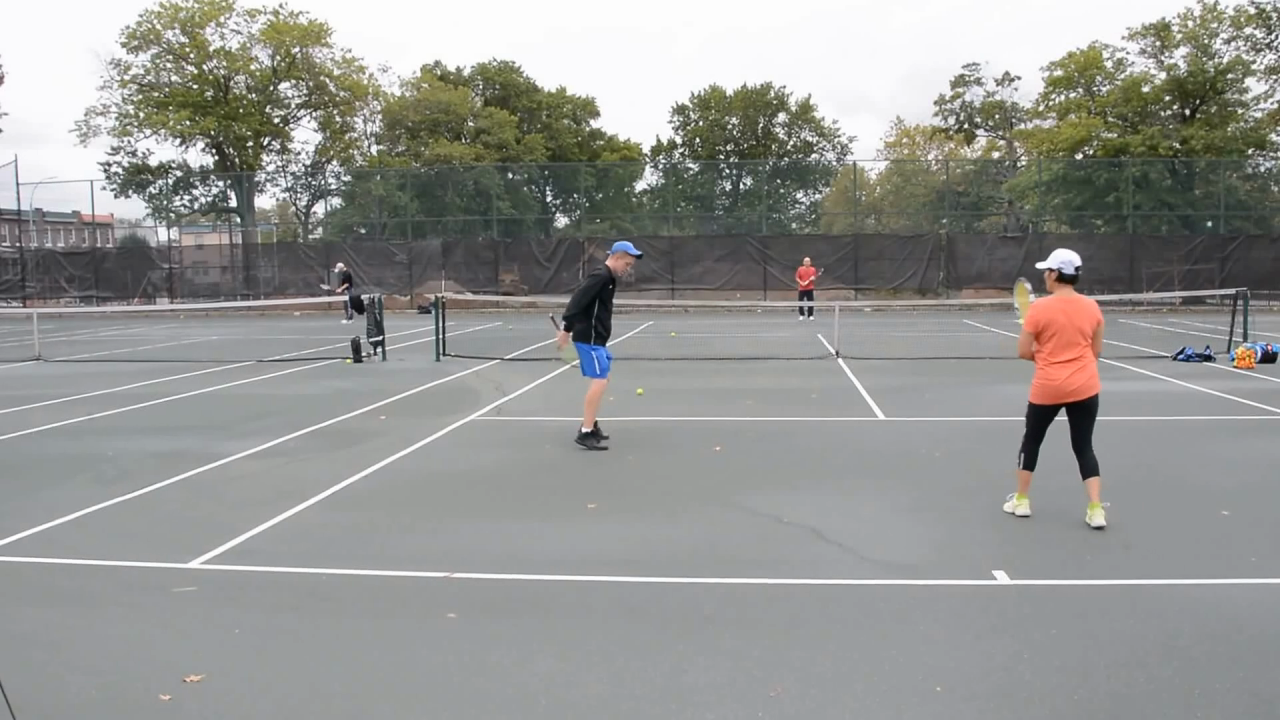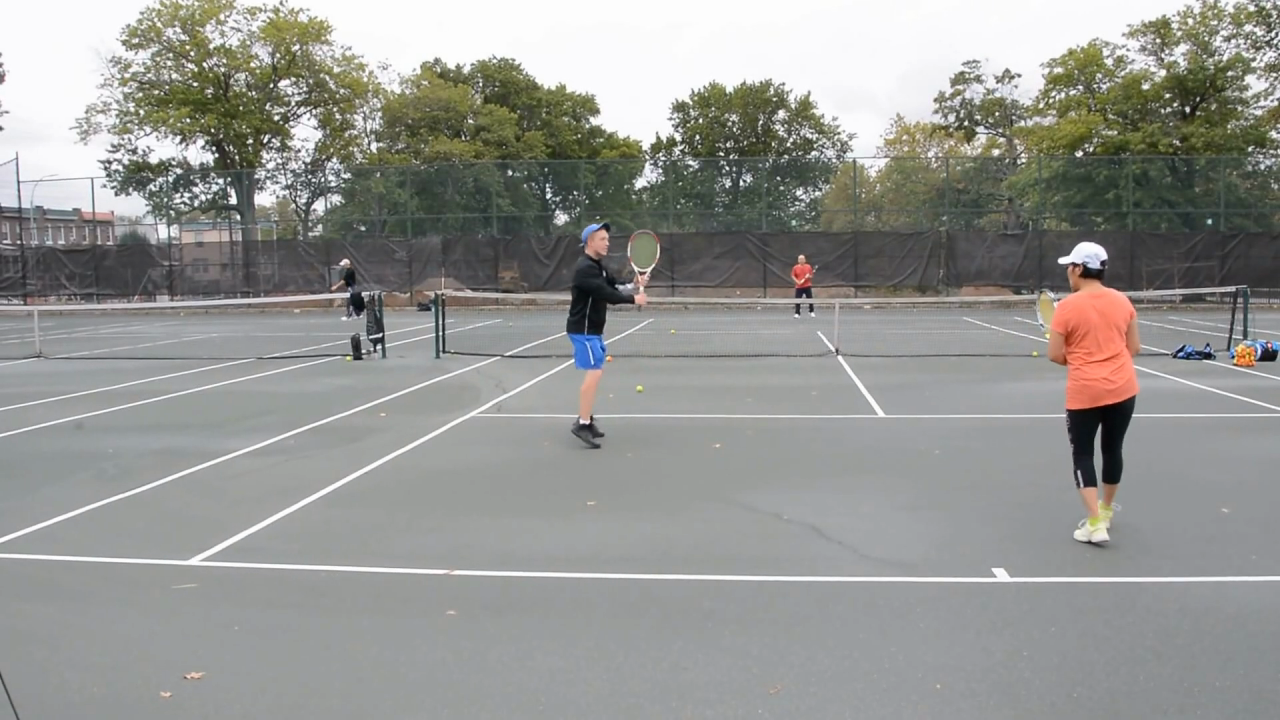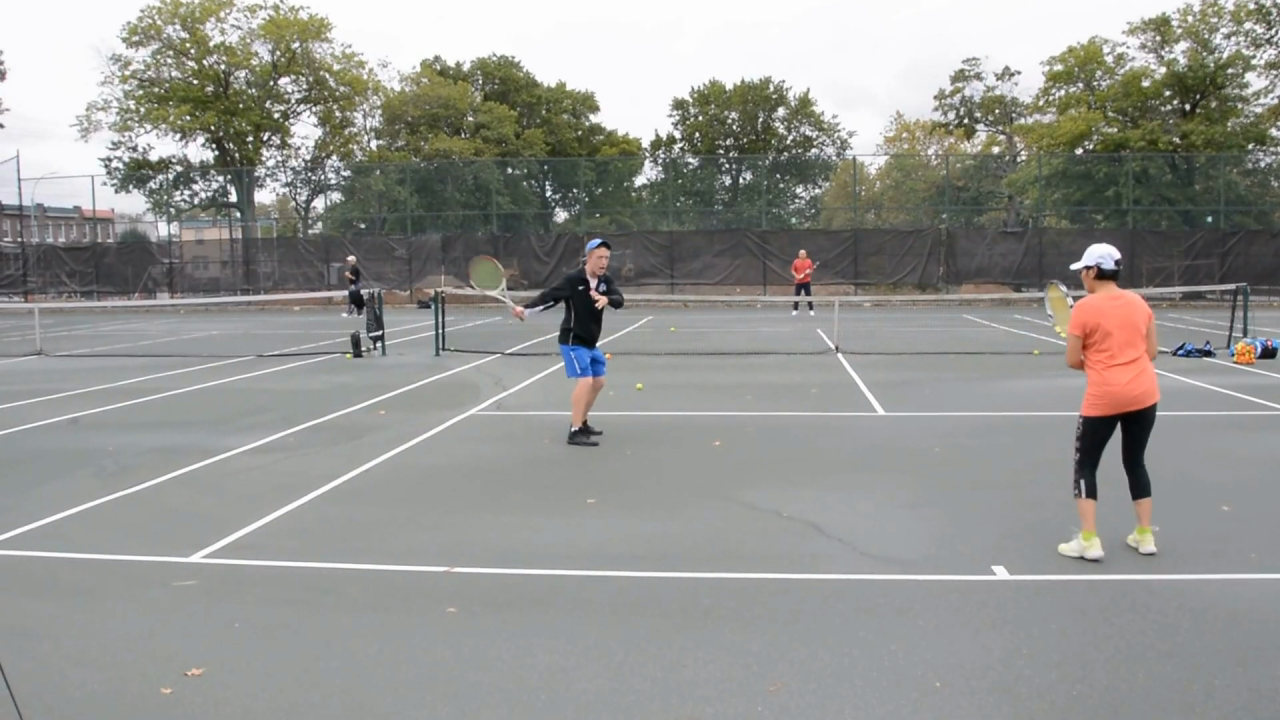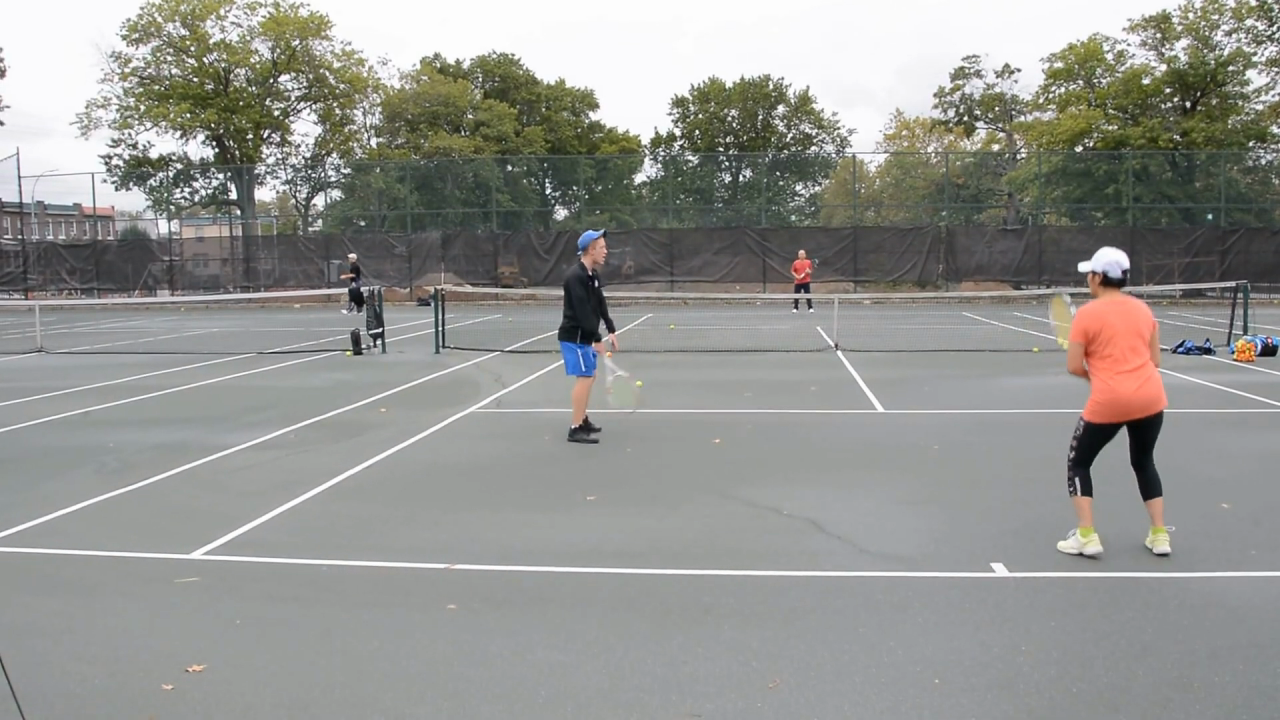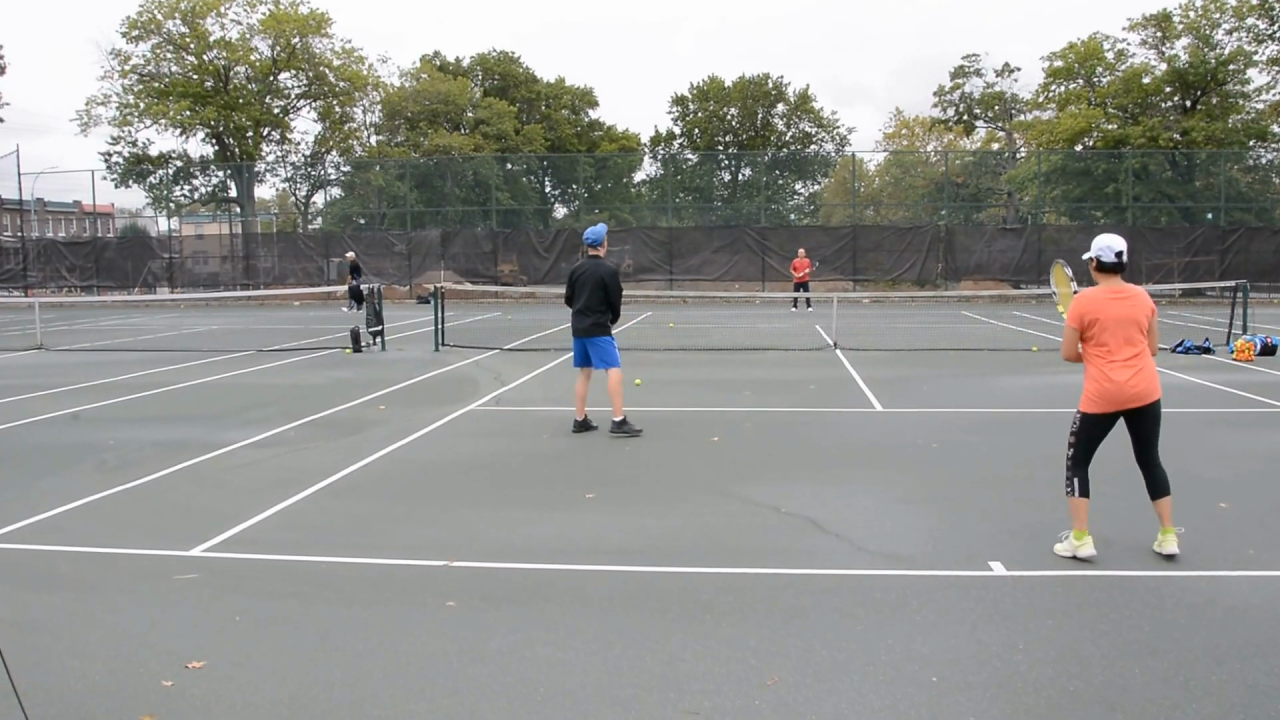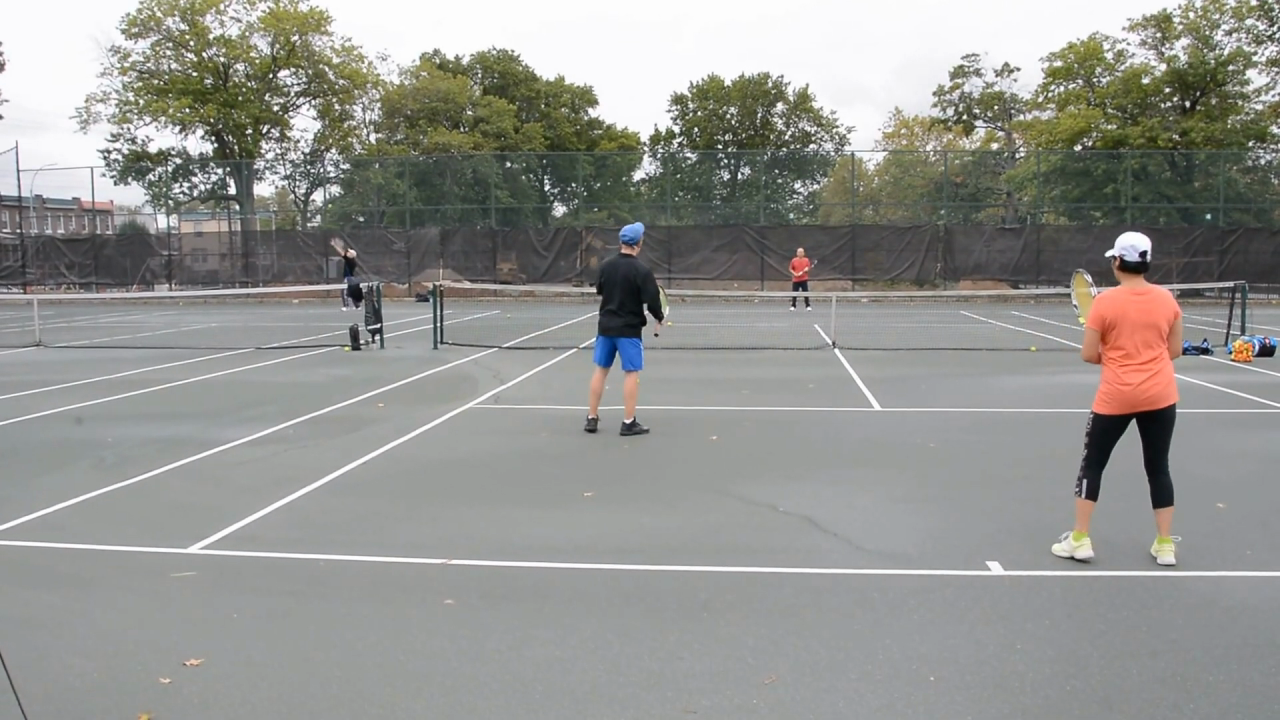
dt=0.7s
person 1, frame 1
left shoulder: (1039, 308)
right shoulder: (1092, 307)
left elbow: (1024, 351)
right elbow: (1097, 350)
left hip: (1047, 389)
right hip: (1085, 388)
left knee: (1031, 441)
right knee: (1084, 447)
left ankle: (1021, 500)
right ankle: (1096, 510)
person 1, frame 2
left shoulder: (1067, 306)
right shoulder: (1122, 301)
left elbow: (1055, 355)
right elbow: (1134, 348)
left hip: (1085, 393)
right hip: (1123, 389)
left knee: (1083, 455)
right knee: (1113, 449)
left ankle: (1095, 524)
right ankle: (1106, 510)
person 1, frame 3
left shoulder: (1084, 308)
right shoulder: (1139, 303)
left elbow: (1072, 360)
right elbow: (1152, 352)
left hip: (1104, 399)
right hip: (1144, 394)
left knee: (1085, 465)
right knee: (1135, 462)
left ankle: (1089, 540)
right ankle: (1145, 535)
person 1, frame 4
left shoulder: (1087, 314)
right shoulder: (1143, 310)
left elbow: (1074, 367)
right elbow: (1155, 361)
left hip: (1108, 403)
right hip: (1150, 400)
left knee: (1078, 464)
right knee: (1143, 463)
left ankle: (1087, 537)
right ankle: (1159, 536)
person 1, frame 5
left shoulder: (1082, 300)
right shoulder: (1142, 297)
left elbow: (1068, 353)
right elbow: (1152, 348)
left hip: (1102, 396)
right hip: (1144, 392)
left knee: (1077, 462)
right knee: (1150, 461)
left ankle: (1081, 539)
right ankle: (1168, 537)
person 1, frame 6
left shoulder: (1104, 301)
right shoulder: (1167, 299)
left elbow: (1088, 354)
right elbow: (1174, 351)
left hip: (1116, 398)
right hip: (1160, 396)
left knee: (1092, 464)
right knee: (1158, 468)
left ankle: (1079, 540)
right ankle: (1165, 545)
person 2, frame 1
left shoulder: (607, 276)
right shoulder: (600, 275)
left elbow: (593, 307)
right elbow: (578, 299)
left wrist: (569, 329)
right wrist: (566, 327)
left hip: (595, 339)
right hip: (588, 339)
left knee: (602, 380)
right knee: (599, 382)
left ankle: (590, 425)
right ankle: (585, 433)
person 2, frame 2
left shoulder: (598, 266)
right shoulder: (585, 269)
left elbow: (615, 286)
right elbow: (607, 295)
left wrist: (635, 285)
right wrist: (634, 299)
left hip: (592, 330)
right hip: (583, 331)
left knee: (595, 373)
right knee: (593, 373)
left ankle: (585, 420)
right ankle: (583, 424)
person 2, frame 3
left shoulder: (606, 280)
right shoulder: (572, 280)
left elbow: (619, 300)
right elbow: (547, 297)
left wrist: (607, 299)
right wrist: (524, 310)
left hip: (591, 343)
right hip: (573, 342)
left knee: (598, 382)
right knee: (585, 381)
left ankle: (582, 422)
right ankle: (575, 432)
person 2, frame 4
left shoulder: (593, 275)
right shoulder: (576, 276)
left elbow: (599, 304)
right elbow: (583, 311)
left wrist: (611, 330)
right wrist: (597, 339)
left hip: (585, 337)
right hip: (576, 337)
left knee: (588, 377)
right knee: (585, 378)
left ankle: (581, 419)
right ankle: (575, 429)
person 2, frame 5
left shoulder: (576, 269)
right shoulder: (608, 271)
left elbow: (568, 299)
right elbow: (616, 301)
right wrist: (612, 319)
left hip: (579, 328)
right hip: (599, 330)
left knee: (584, 372)
right knee: (614, 371)
left ankle: (580, 420)
right ankle: (619, 420)
person 2, frame 6
left shoulder: (606, 266)
right shoulder: (642, 271)
right elbow: (652, 300)
right wrist: (659, 317)
left hip: (606, 326)
right hip: (629, 329)
left knee: (600, 371)
right knee: (631, 374)
left ankle: (592, 419)
right ankle: (629, 423)
